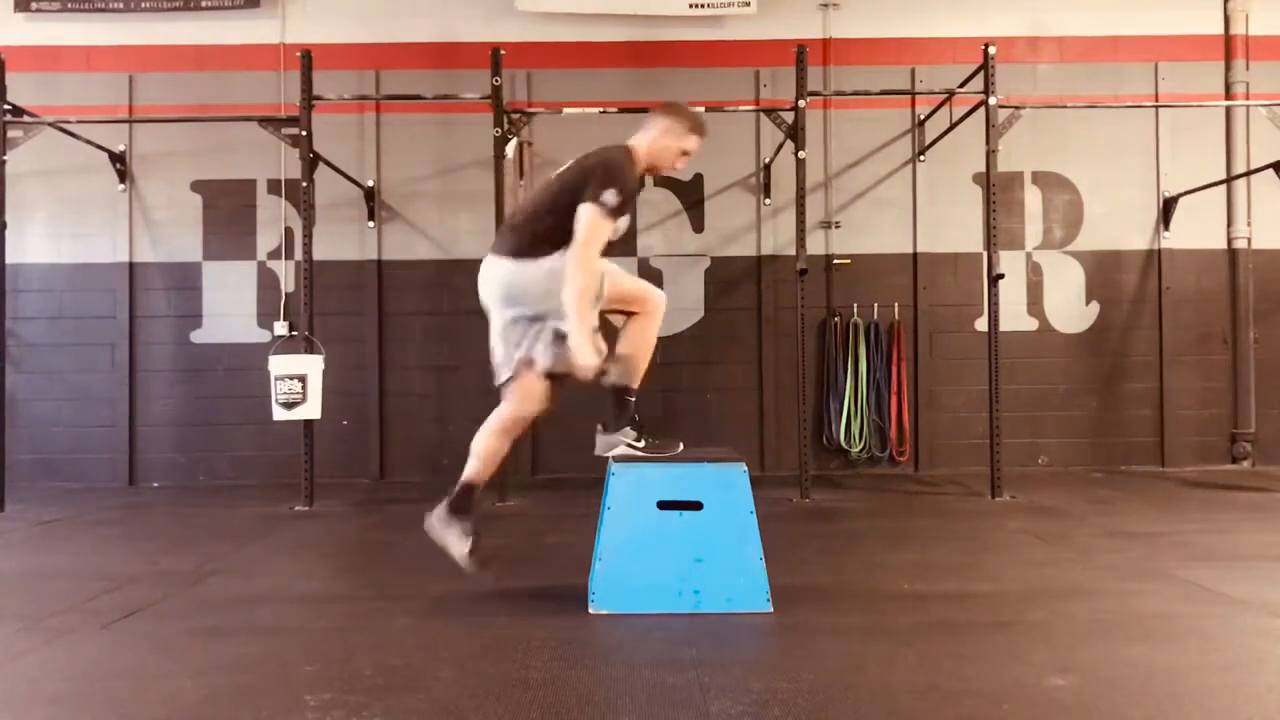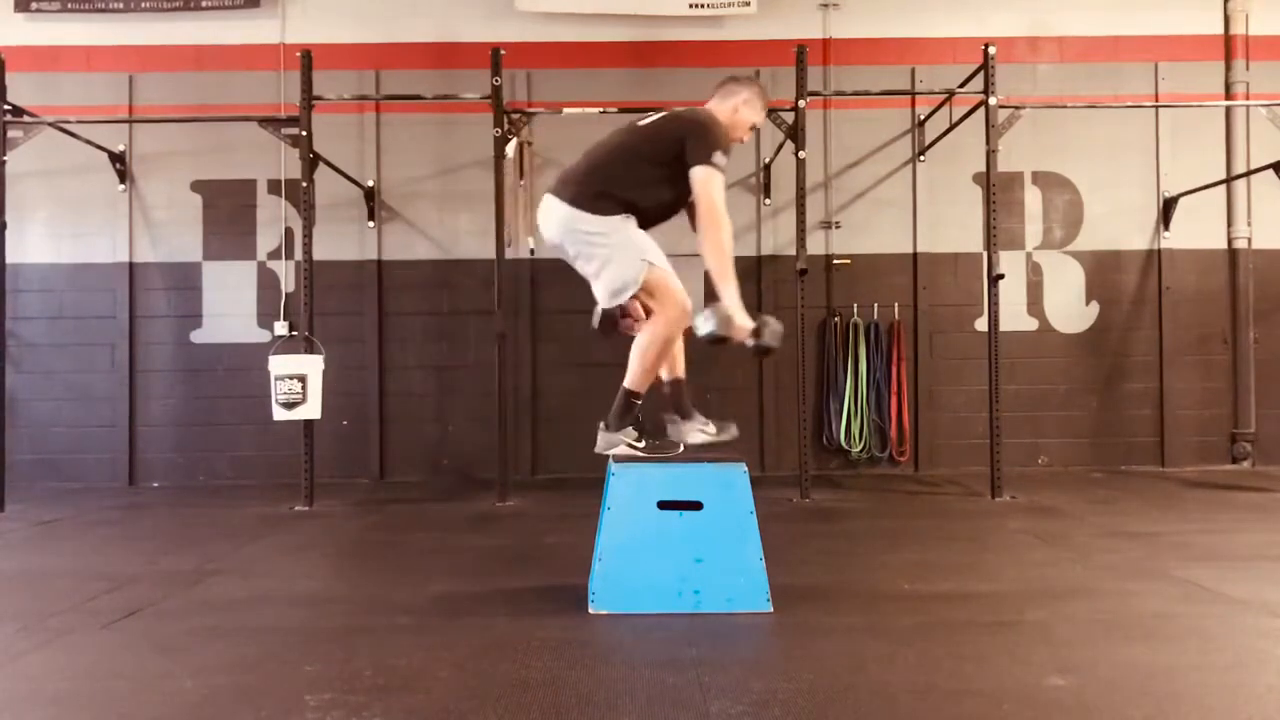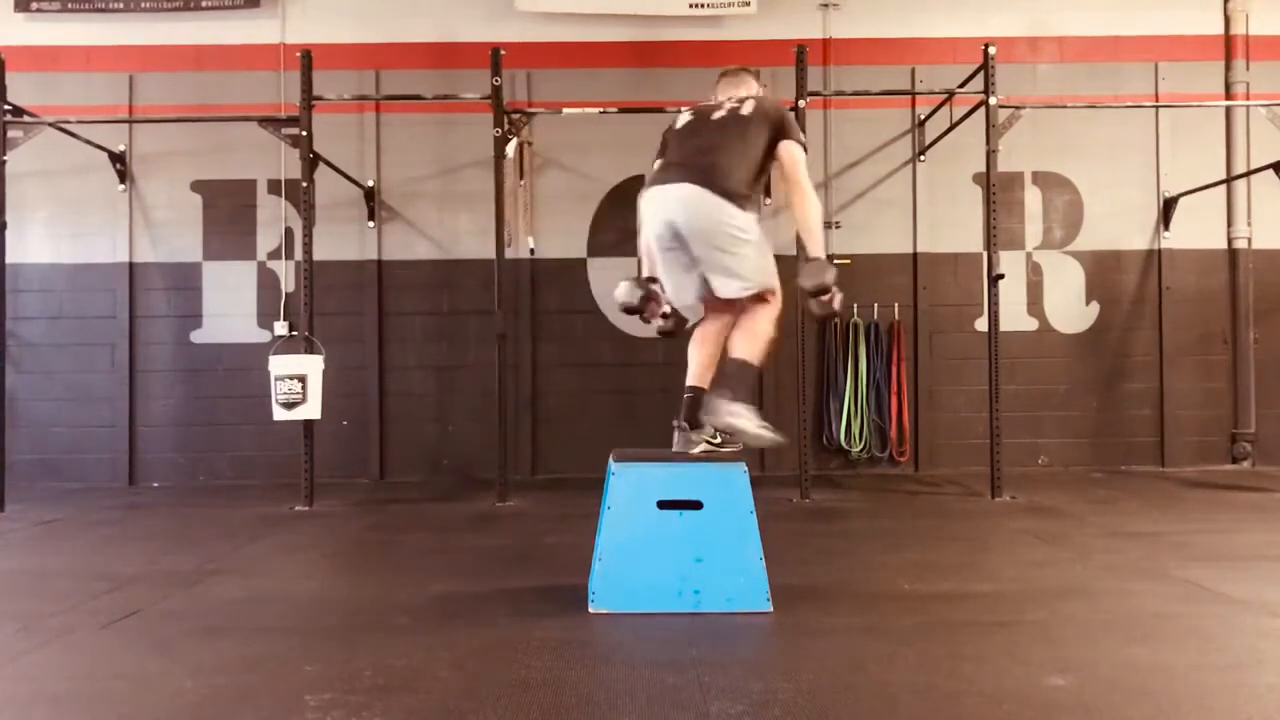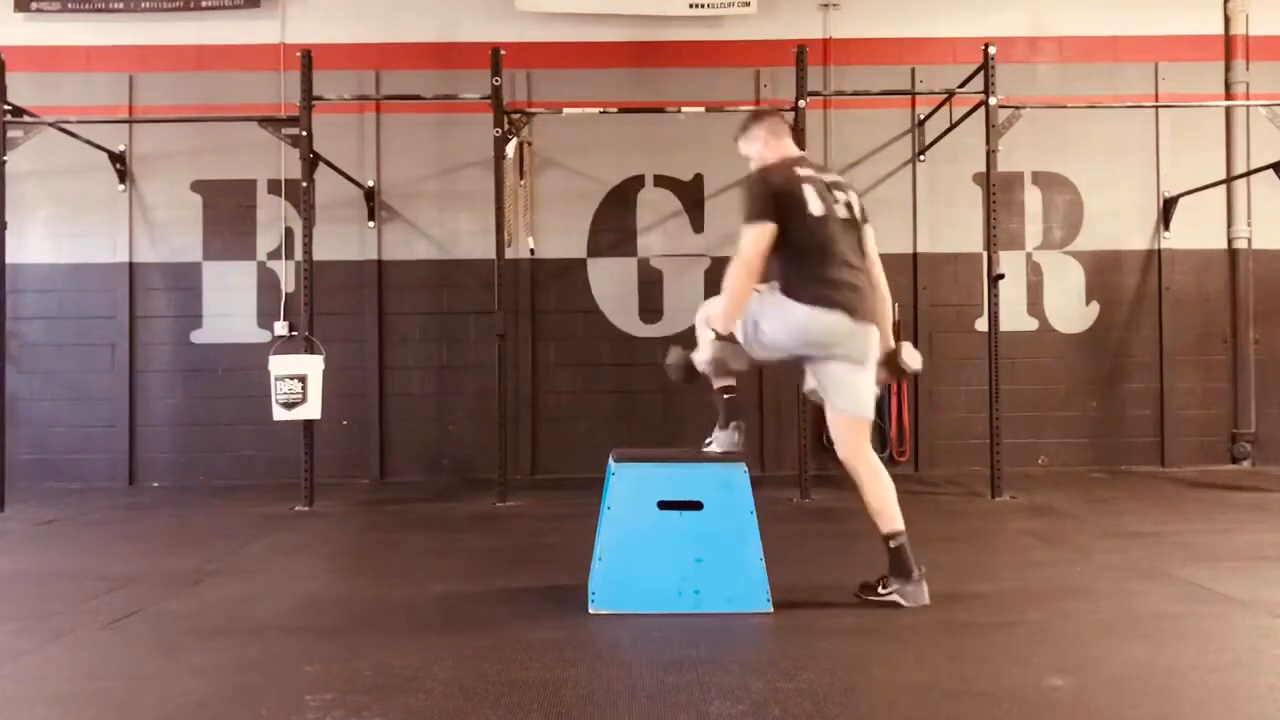
dt=0.4s
person 1, frame 1
left shoulder: (609, 167)
right shoulder: (617, 172)
left elbow: (584, 255)
right elbow: (583, 255)
left wrist: (584, 330)
right wrist: (580, 339)
left hip: (506, 274)
right hip: (525, 270)
left knee: (524, 403)
right knee: (647, 302)
left ankle: (454, 511)
right ankle: (621, 428)
person 1, frame 2
left shoulder: (677, 127)
right shoulder: (708, 130)
right elbow: (712, 220)
left wrist: (623, 288)
right wrist: (732, 303)
left hip: (564, 209)
right hip: (587, 213)
left knee: (660, 305)
right knee: (673, 307)
left ankle: (684, 417)
right ankle: (618, 427)
person 1, frame 3
left shoulder: (686, 119)
right shoulder: (771, 111)
right elbow: (798, 185)
left wrist: (654, 277)
right wrist: (816, 258)
left hip: (664, 201)
right hip: (715, 202)
left knee: (717, 314)
right knee: (763, 302)
left ankle: (693, 425)
right ankle: (731, 398)
person 1, frame 4
left shoulder: (766, 181)
right shoulder: (840, 185)
left elbow: (749, 262)
right elbow: (873, 267)
left wrist: (718, 337)
right wrist: (887, 342)
left hip: (805, 312)
right hip: (858, 324)
left knee: (712, 314)
right knee: (856, 452)
left ankle: (728, 426)
right ankle: (906, 575)
